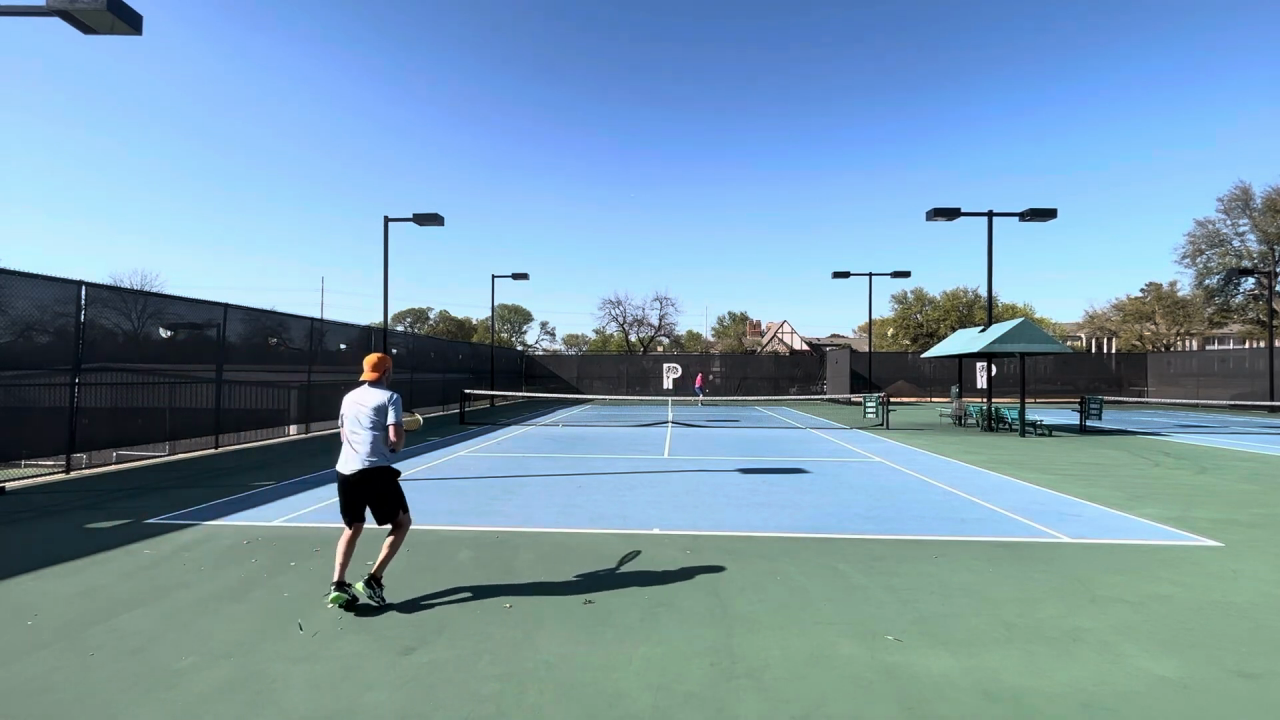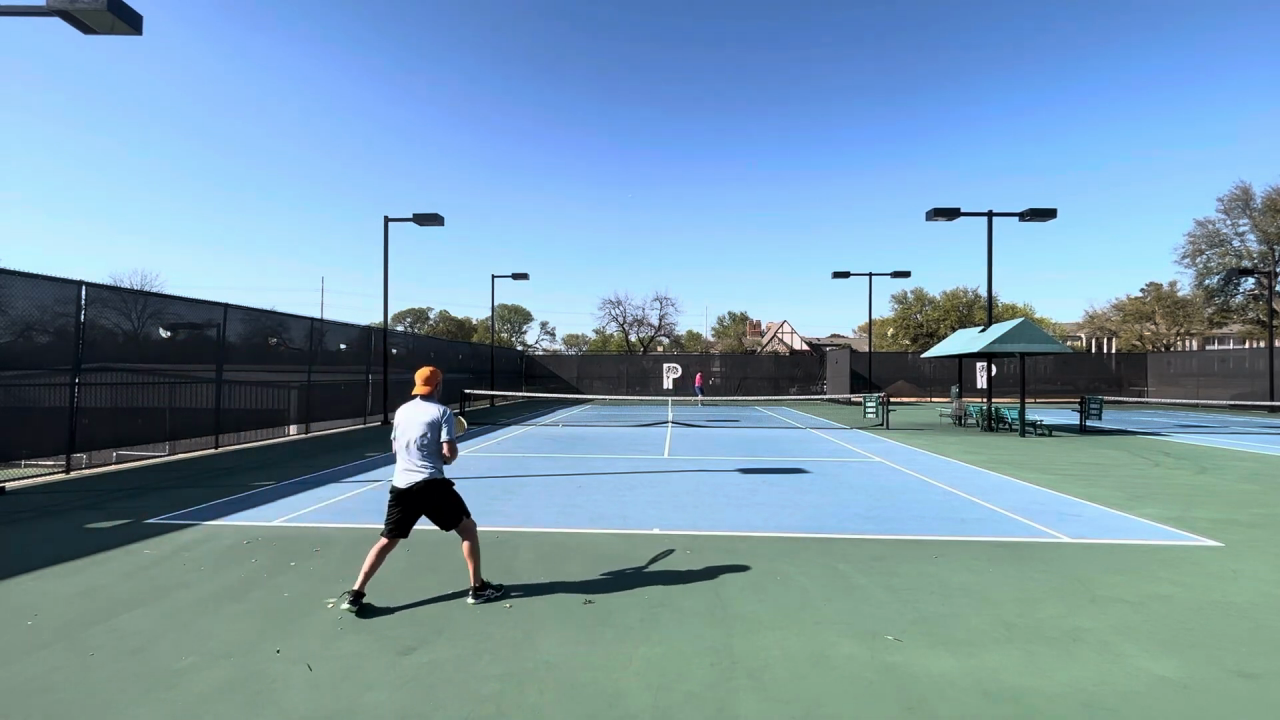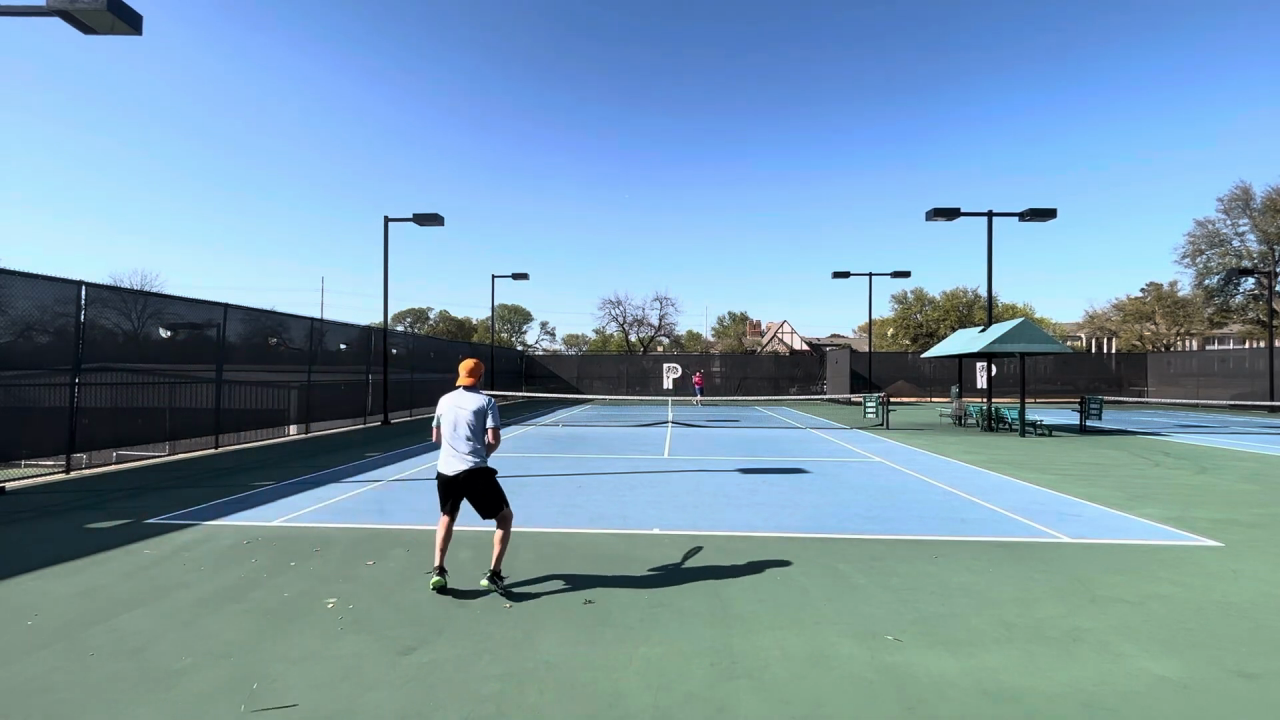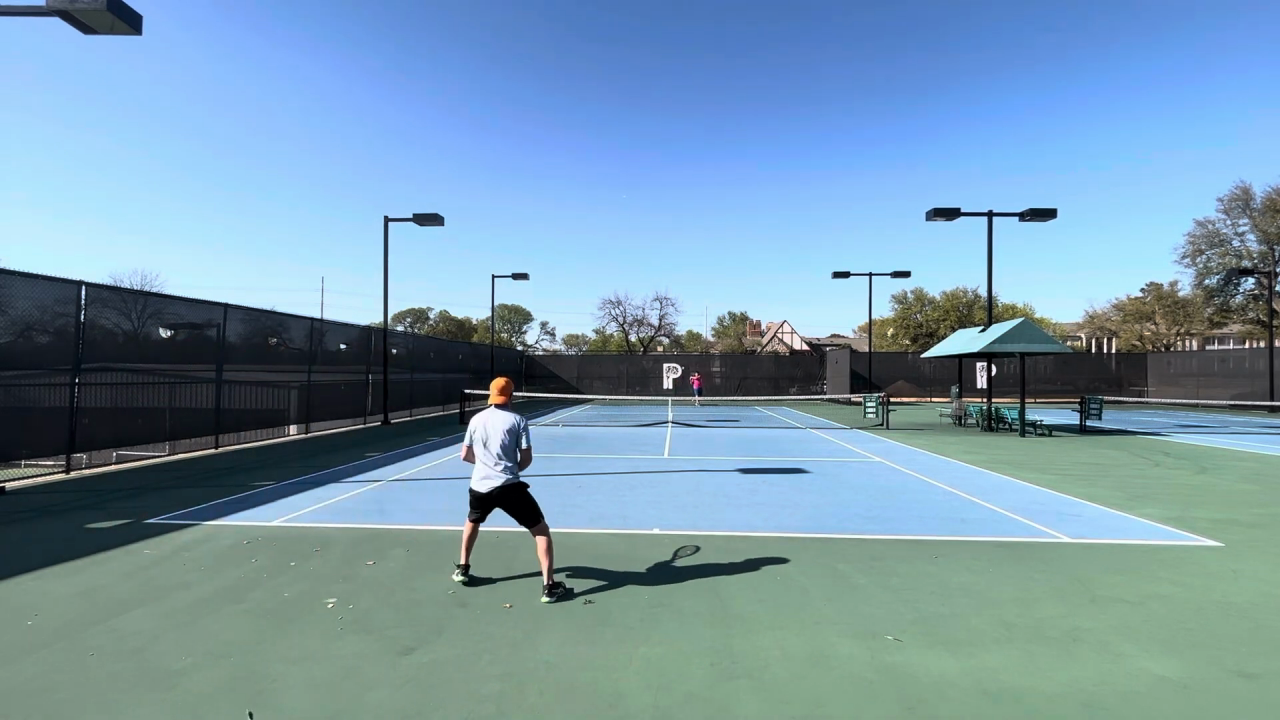
dt=0.2s
person 1, frame 1
left shoulder: (348, 397)
right shoulder: (389, 397)
right elbow: (395, 436)
right wrist: (396, 447)
left hip: (345, 471)
right hip: (376, 471)
left knee: (351, 530)
right knee: (402, 524)
left ankle: (338, 584)
right ankle: (373, 578)
person 1, frame 2
left shoulder: (401, 411)
right shoulder: (442, 412)
right elbow: (448, 452)
right wrist: (449, 458)
left hip: (401, 485)
right hip: (429, 483)
left knee: (387, 540)
right knee: (468, 529)
left ankle: (356, 593)
right ankle: (478, 587)
person 1, frame 3
left shoulder: (445, 401)
right shoulder: (486, 401)
left elbow: (436, 437)
right elbow: (494, 439)
left hip: (446, 471)
right hip: (474, 471)
left knee: (447, 518)
right knee: (505, 517)
left ankle: (438, 569)
right ankle: (494, 573)
person 1, frame 4
left shoulder: (476, 419)
right shoulder: (517, 420)
left elbow: (466, 455)
right elbow: (526, 458)
left hip: (480, 486)
right hip: (508, 486)
left knee: (473, 520)
right knee: (541, 531)
left ankle: (463, 568)
right ankle: (549, 585)
